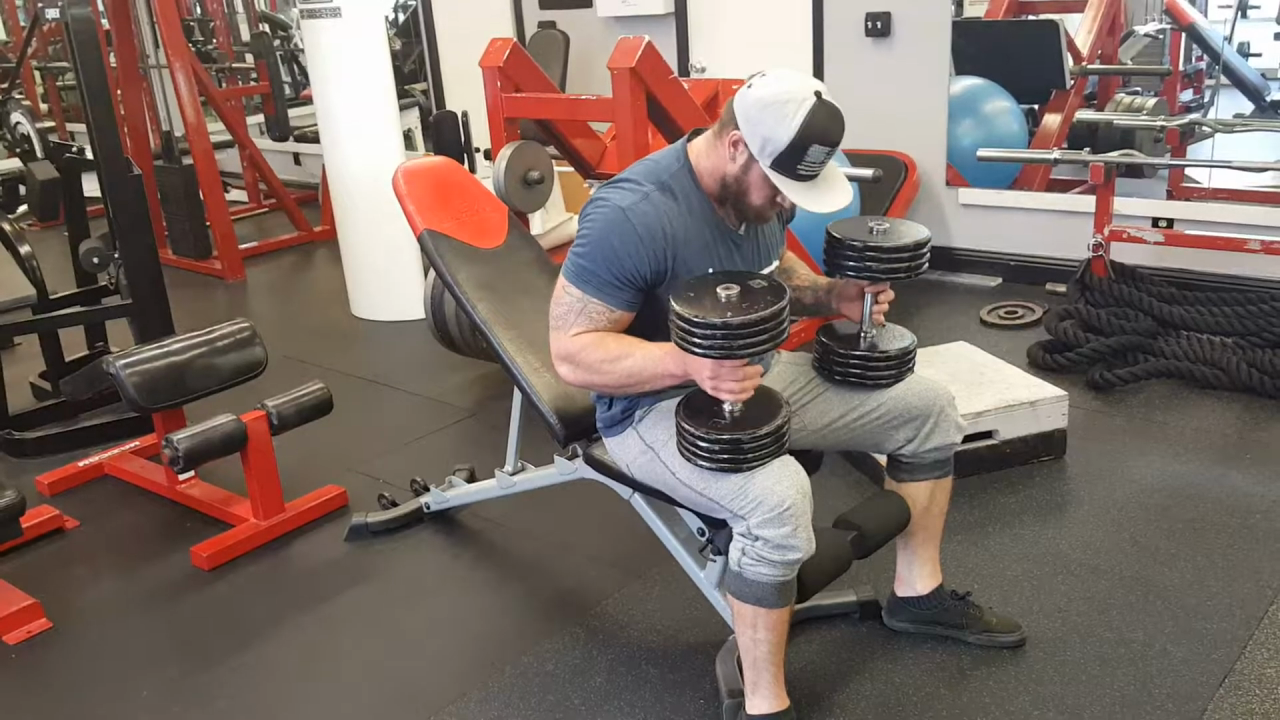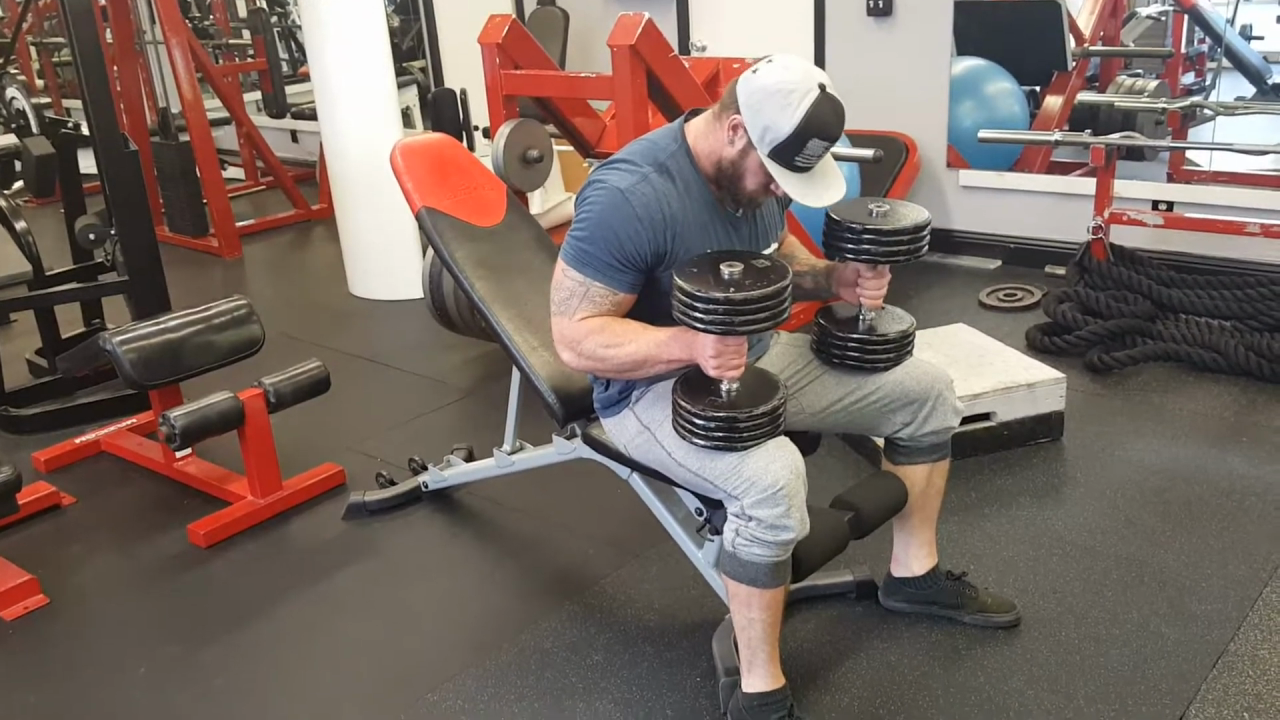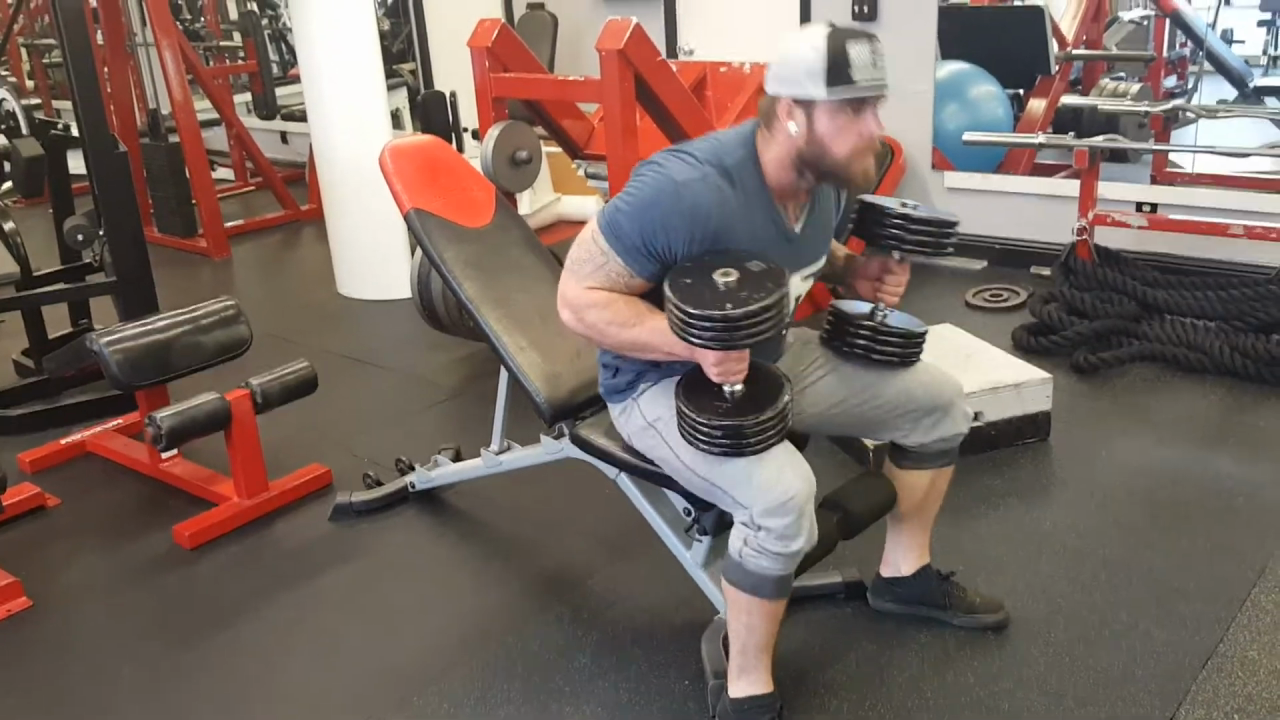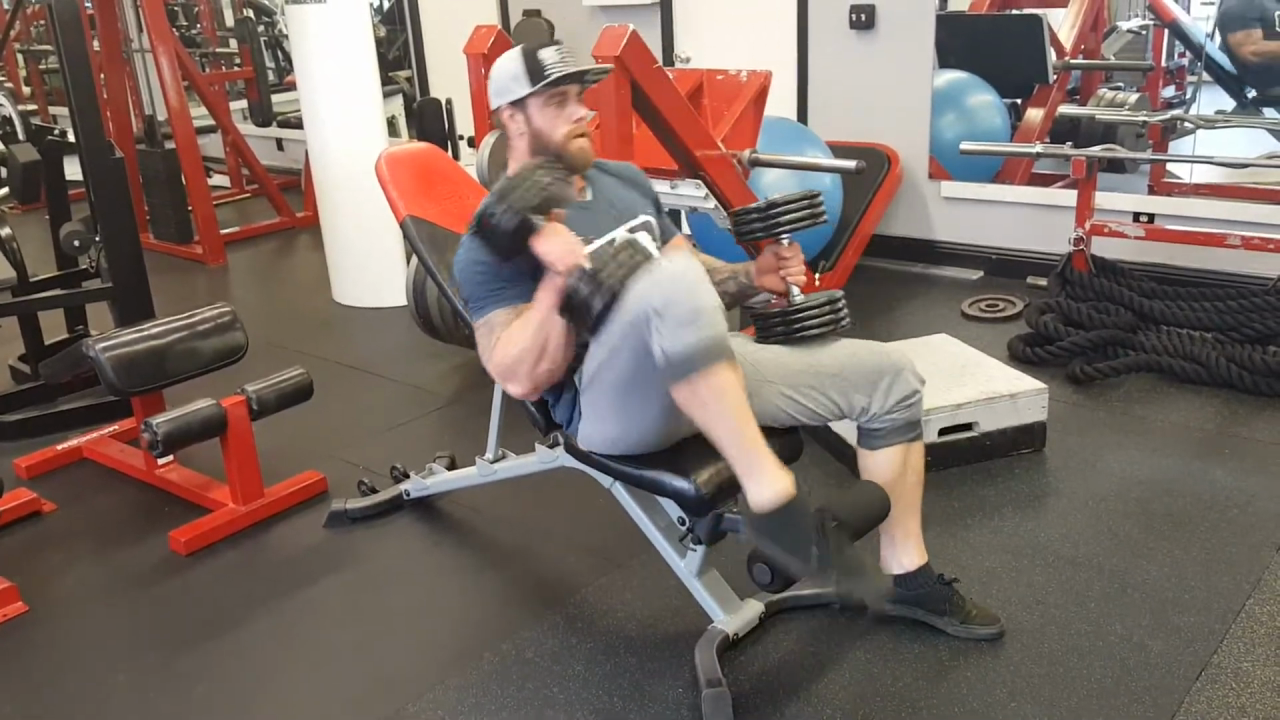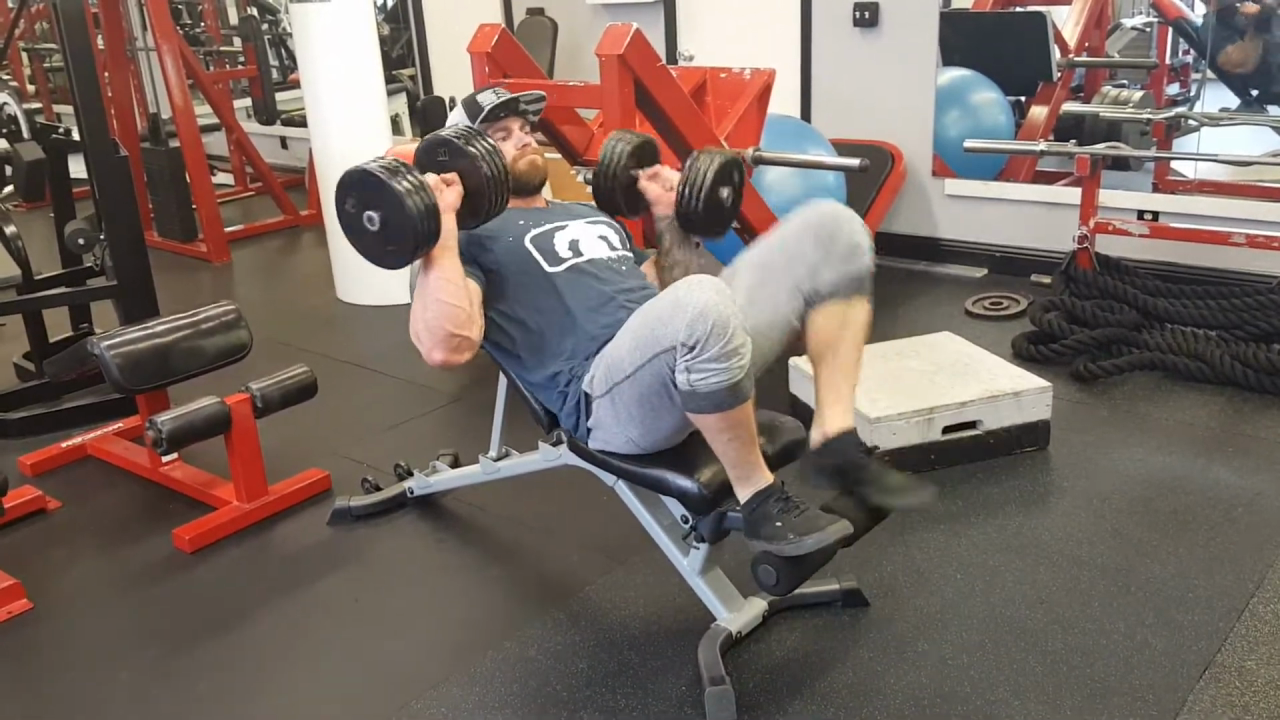
dt=1s
person 1, frame 1
left shoulder: (760, 185)
right shoulder: (633, 214)
right elbow: (572, 351)
left wrist: (832, 294)
right wrist: (690, 364)
left hip: (756, 373)
right hip: (659, 405)
left knee: (929, 408)
right knee: (779, 498)
left ankle: (918, 593)
person 1, frame 2
left shoulder: (759, 166)
right shoulder: (630, 195)
right elbow: (575, 337)
left wrist: (833, 279)
right wrist: (689, 343)
left hip: (756, 355)
right hip: (655, 385)
left knee: (928, 391)
right knee: (772, 479)
left ankle: (914, 573)
person 1, frame 3
left shoulder: (824, 175)
right shoulder: (687, 189)
right elbow: (580, 298)
left wrist: (851, 272)
right wrist: (694, 345)
left hip: (767, 356)
right hip: (664, 379)
left knee: (940, 401)
right knee: (781, 494)
left ankle: (903, 574)
person 1, frame 4
left shoulder: (623, 181)
right shoulder: (492, 243)
left elbow: (693, 270)
right elbow: (521, 379)
left wrist: (752, 277)
right wrist: (557, 280)
left hip: (696, 362)
right hip: (607, 401)
left knee: (890, 377)
right knee: (671, 284)
left ankle: (906, 575)
right ankle: (772, 499)
person 1, frame 5
left shoulder: (590, 216)
right shoulder: (474, 241)
right elbow: (447, 347)
left wrist: (668, 219)
right wrist: (440, 225)
left hip: (695, 350)
right hip: (609, 403)
left knee: (830, 227)
right knee: (701, 306)
left ankle: (836, 441)
right ankle: (760, 497)
